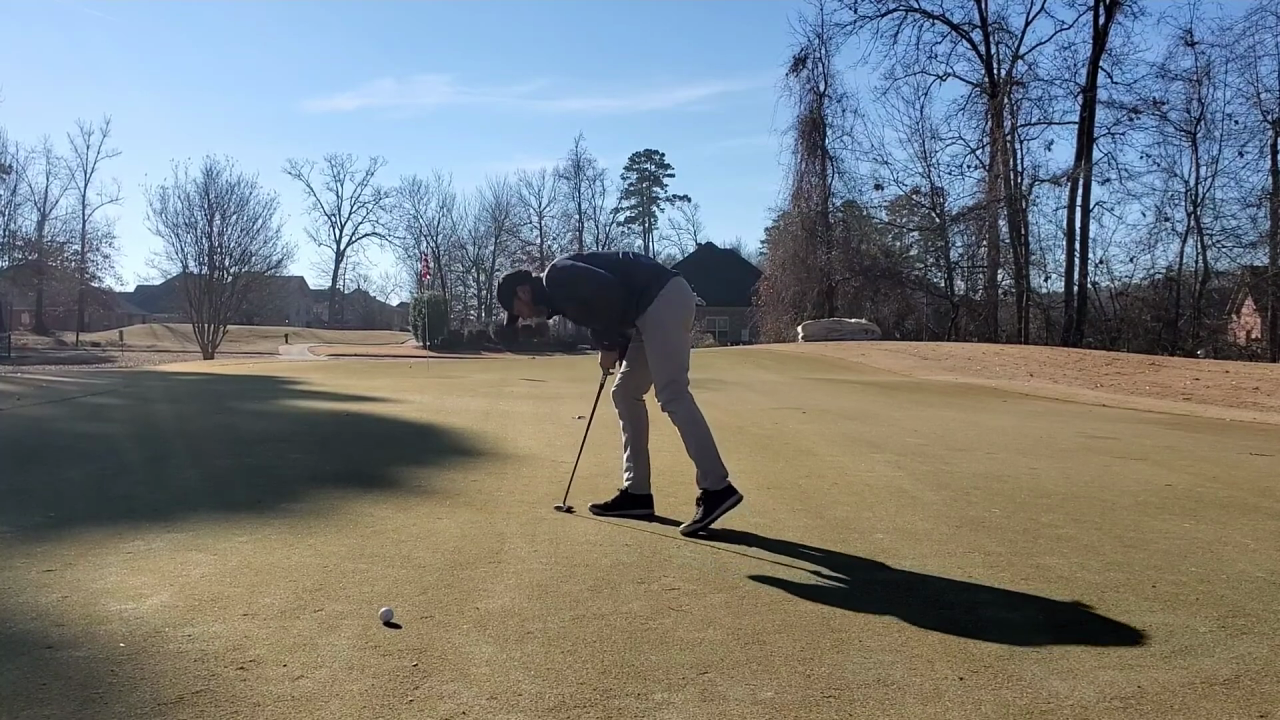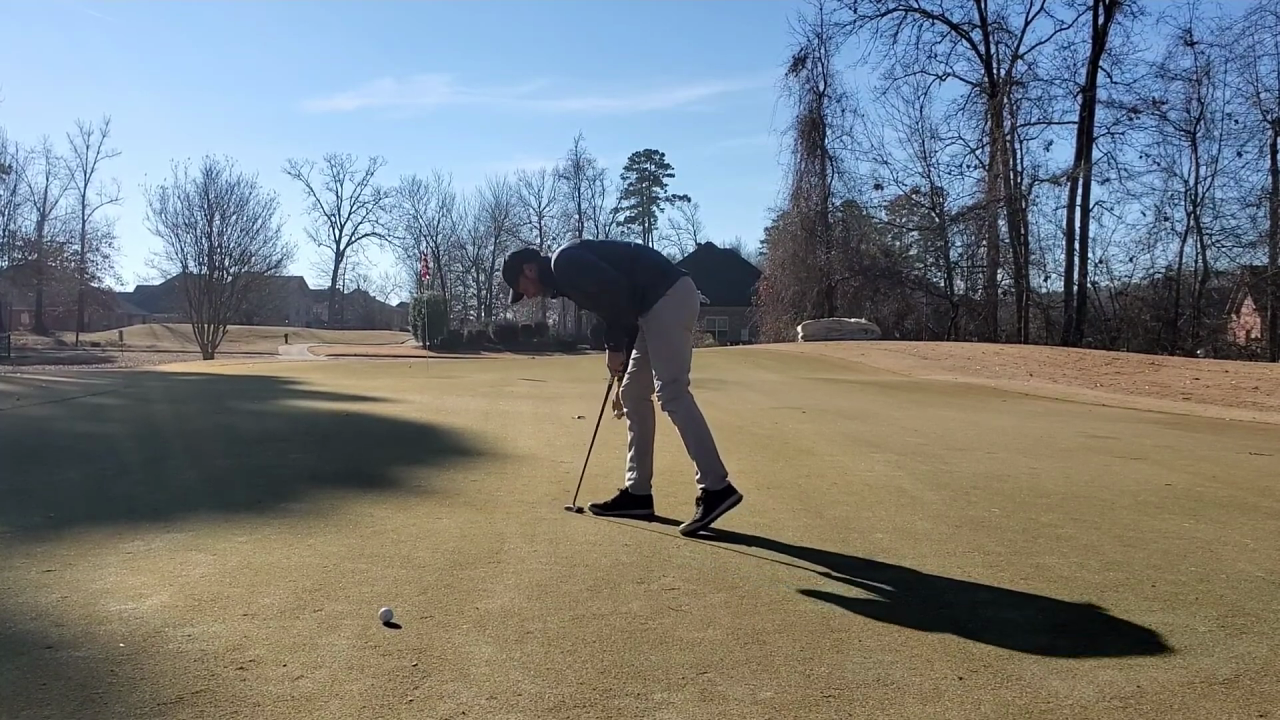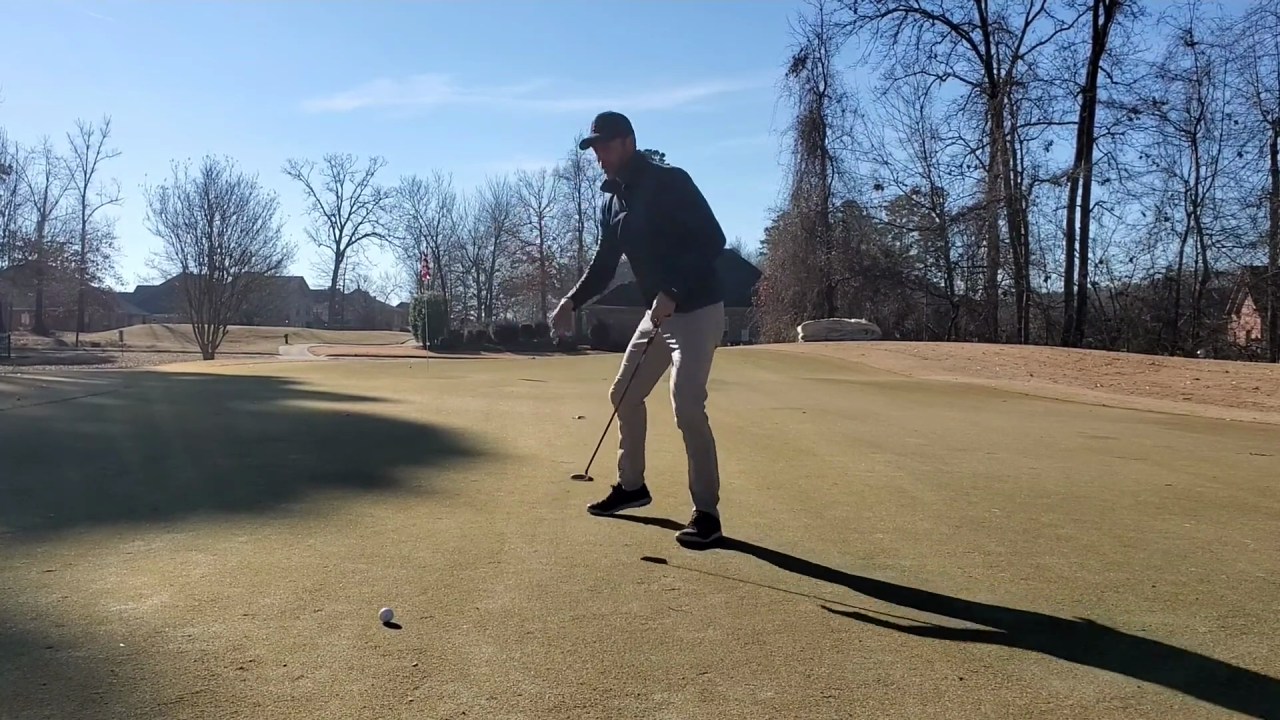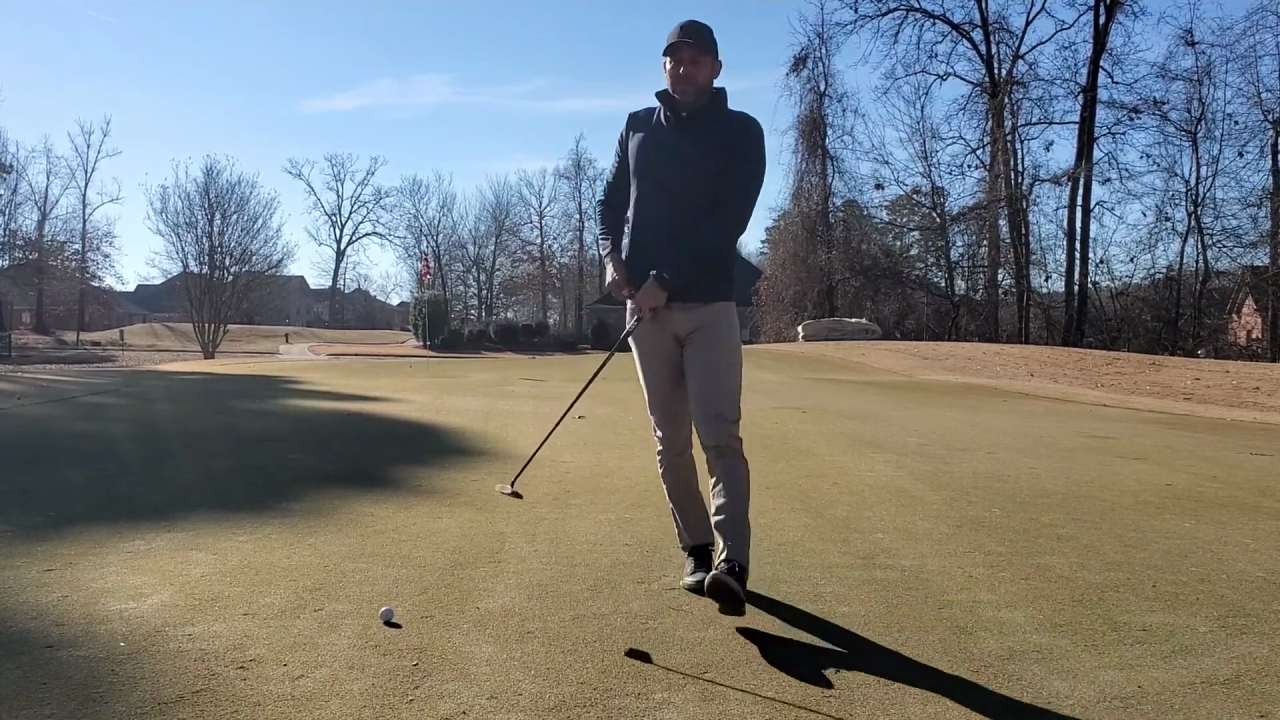
dt=1s
person 1, frame 1
left shoulder: (557, 278)
right shoulder: (562, 297)
left elbow: (609, 289)
right elbow: (611, 325)
left wrist: (607, 346)
left hip: (665, 298)
right hip: (654, 307)
left knee: (672, 394)
right knee: (625, 393)
left ankle: (717, 489)
right ankle: (637, 493)
person 1, frame 2
left shoulder: (564, 262)
right shoulder: (566, 277)
left elbow: (616, 288)
right elbow: (618, 314)
left wrist: (613, 348)
right wrist: (623, 374)
left hip: (669, 297)
right hip: (660, 304)
left knee: (671, 393)
right knee: (634, 394)
left ankle: (716, 489)
right ankle: (637, 493)
person 1, frame 3
left shoulder: (669, 181)
right shoulder: (611, 202)
left elbow: (712, 240)
right elbow: (603, 266)
left wrist: (672, 292)
right wrist: (571, 301)
left hip: (699, 310)
right hip: (660, 312)
left knee: (687, 404)
right knee: (625, 393)
left ankle: (706, 511)
right ankle: (631, 485)
person 1, frame 4
left shoulder: (741, 132)
right shoulder: (637, 126)
left elbow: (730, 220)
right elbow: (610, 202)
left wrist: (665, 280)
right wrist: (613, 258)
left hip: (710, 306)
right hip: (647, 307)
left knee: (718, 432)
right knee: (671, 439)
left ankle: (733, 569)
right ankle: (697, 547)
